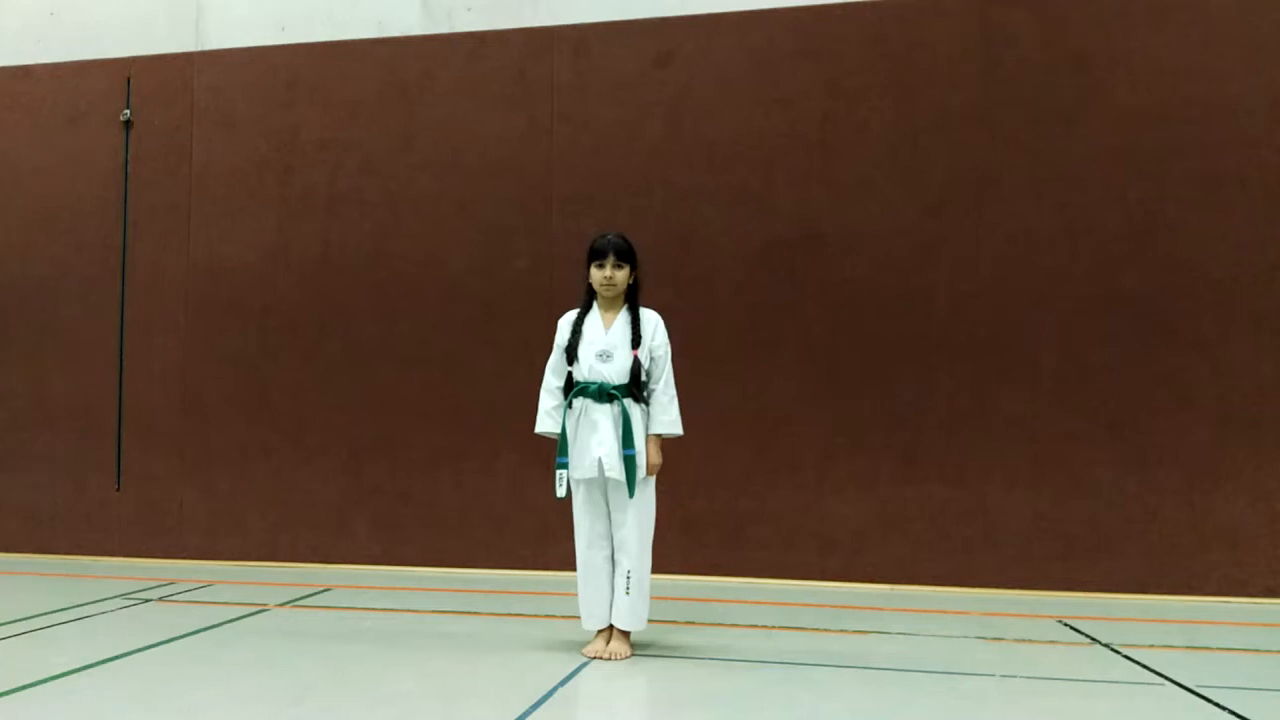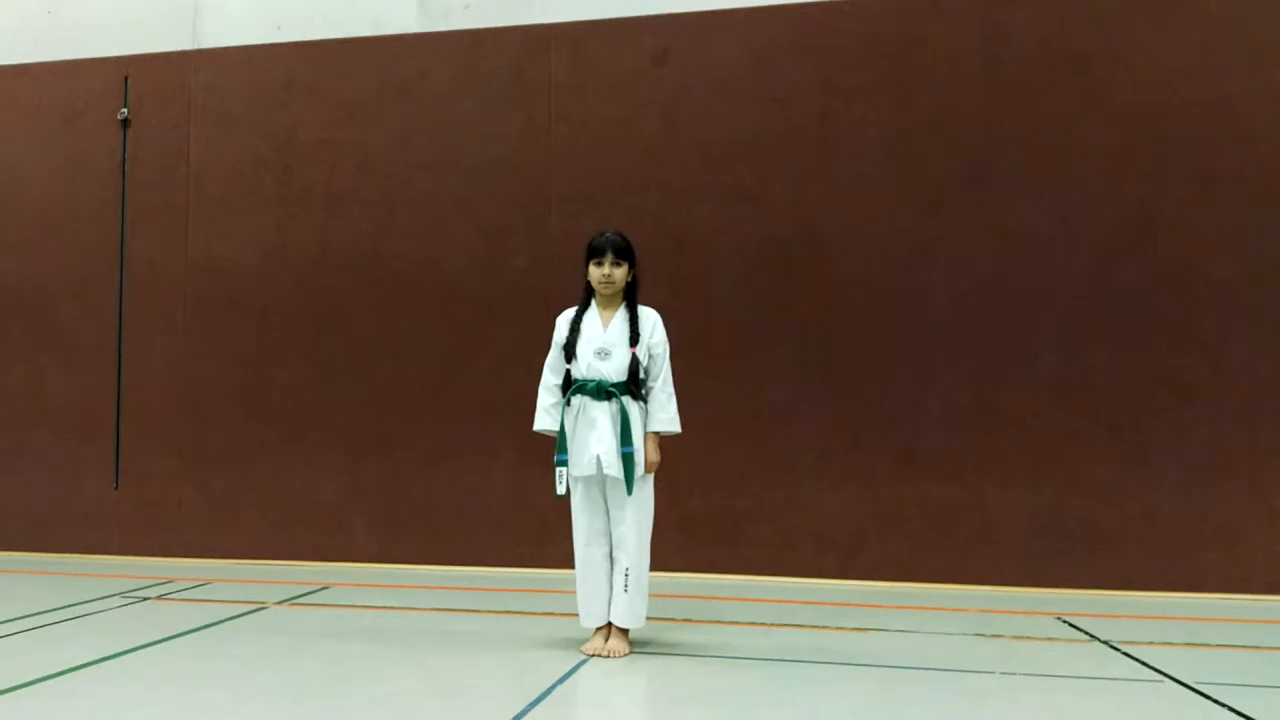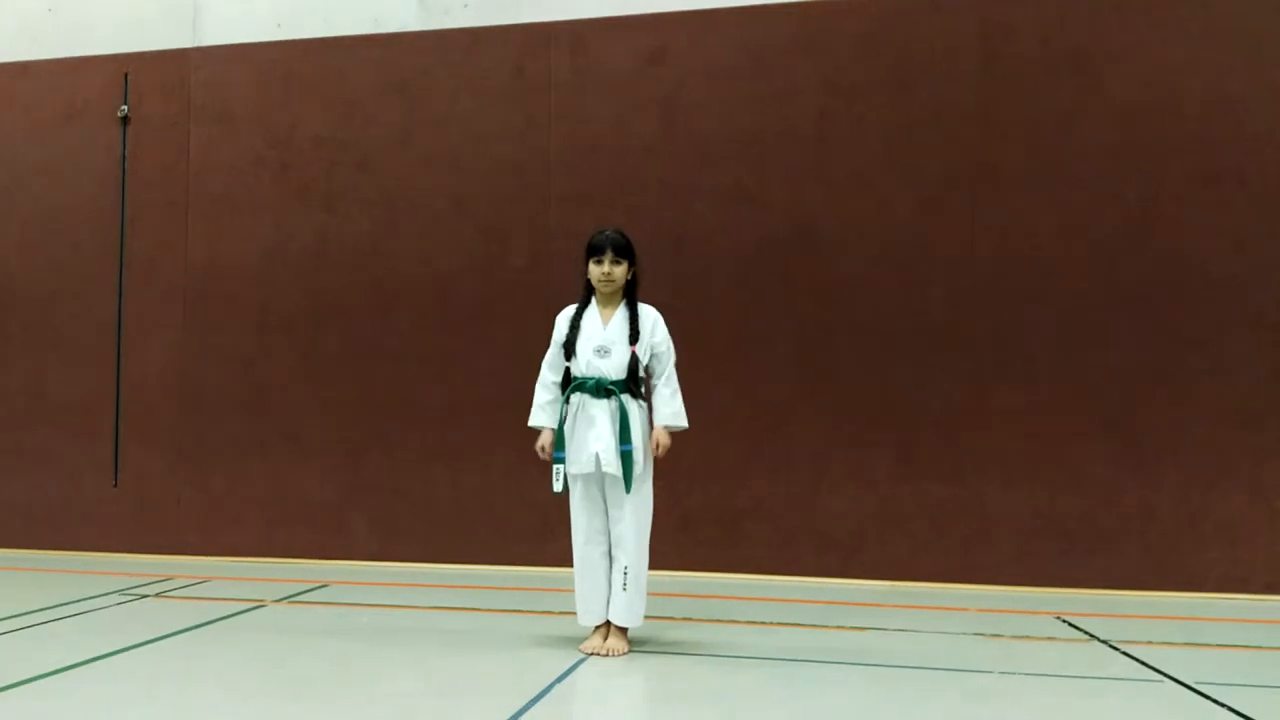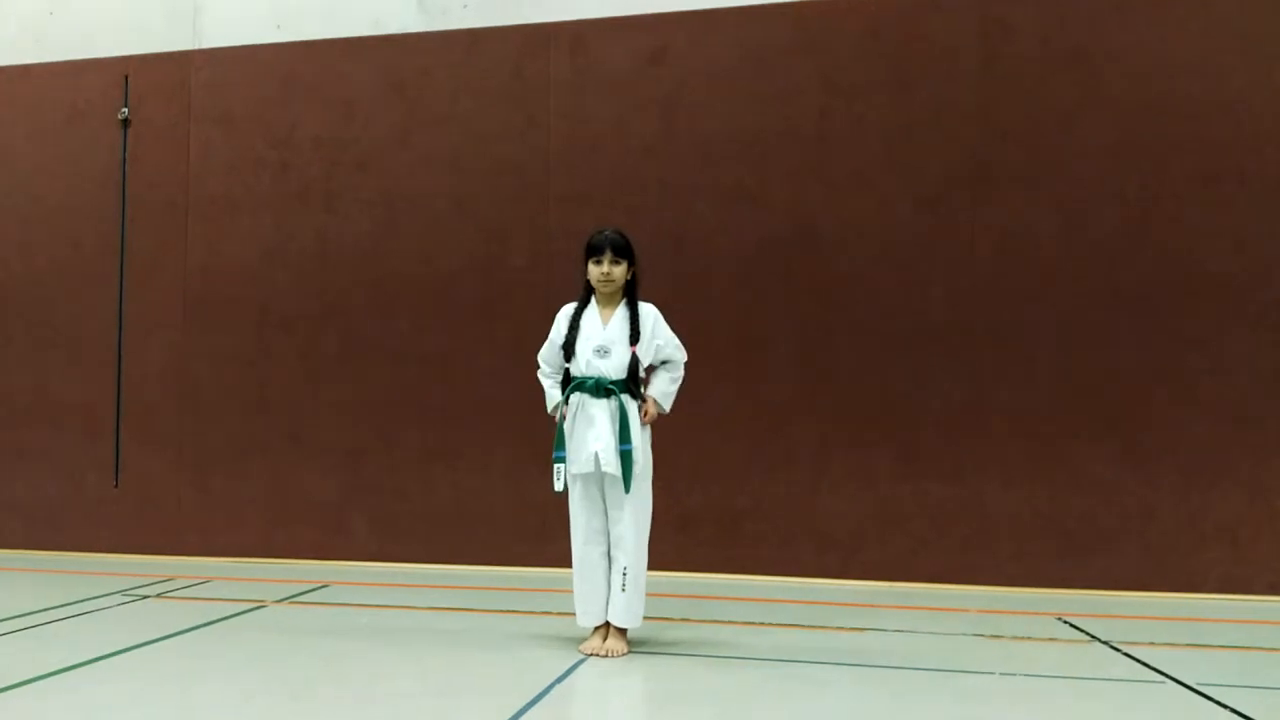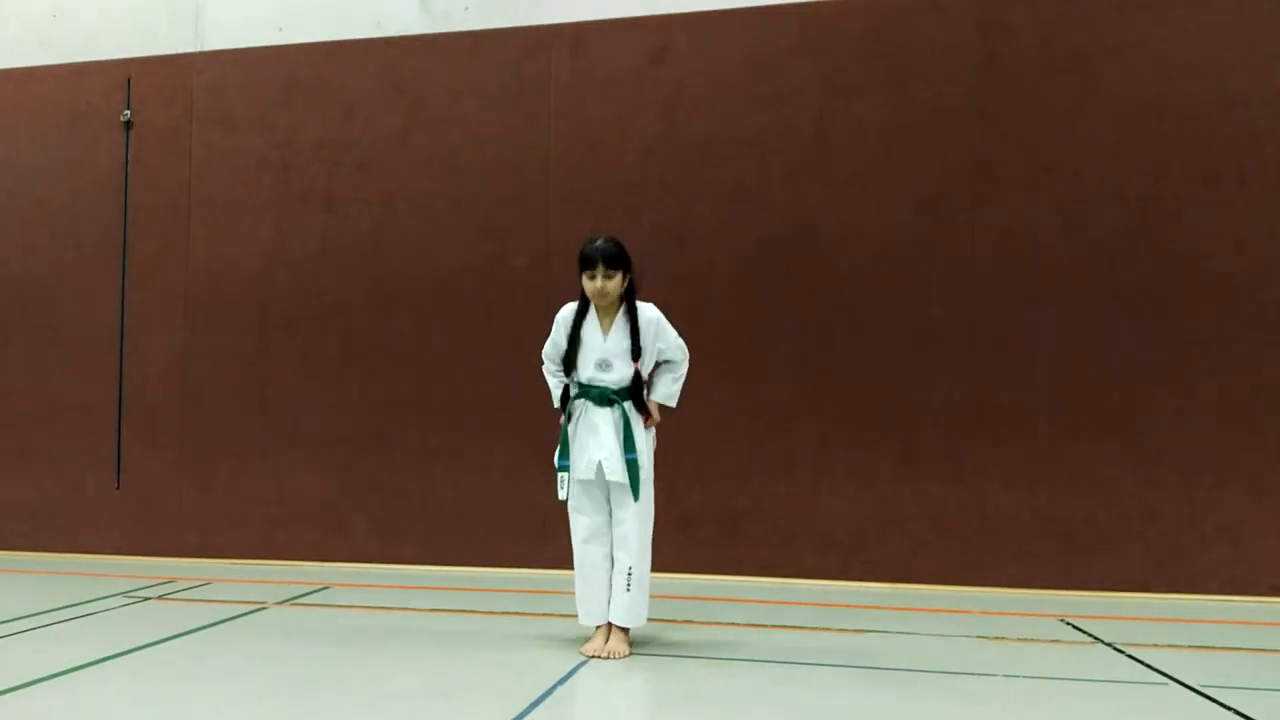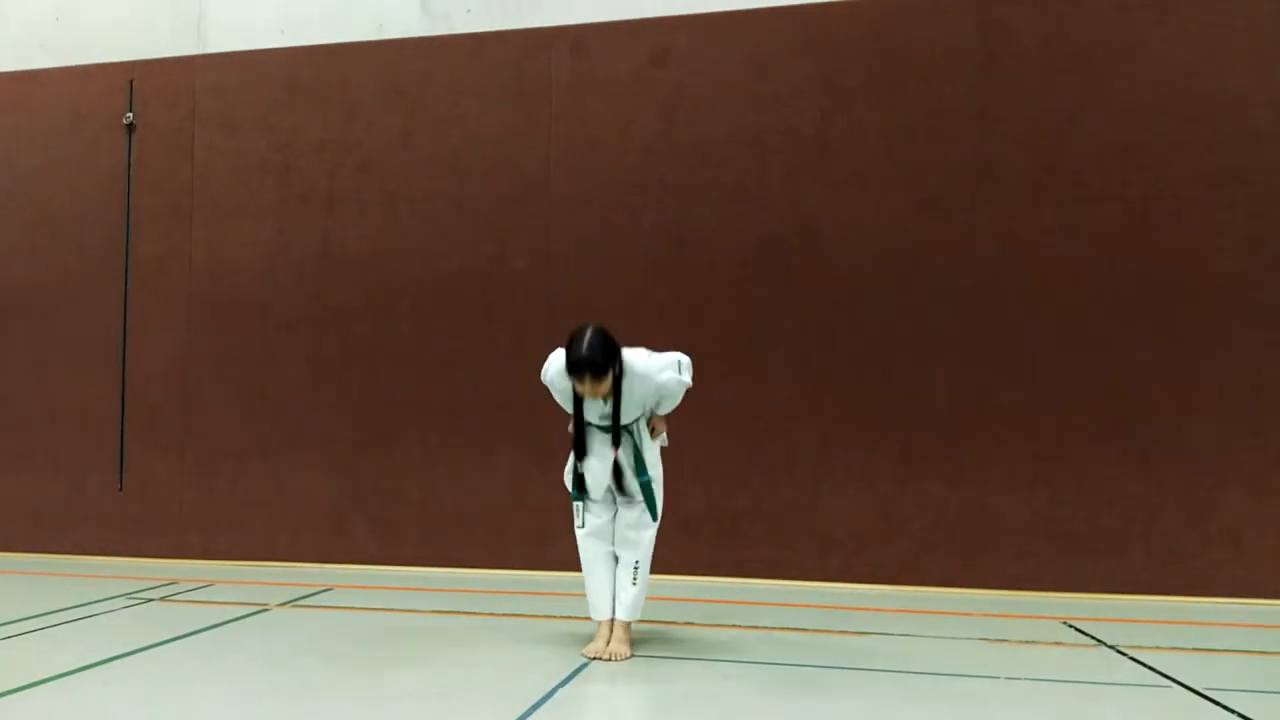
dt=0.4s
person 1, frame 1
left shoulder: (649, 323)
right shoulder: (570, 323)
left elbow: (661, 385)
right elbow: (554, 383)
left wrist: (655, 441)
right wrist: (557, 440)
left hip: (629, 436)
right hip: (583, 436)
left knee: (630, 535)
right knee: (591, 536)
left ankle: (622, 629)
right ankle: (600, 627)
person 1, frame 2
left shoulder: (647, 320)
right shoulder: (569, 321)
left elbow: (659, 382)
right elbow: (553, 381)
left wrist: (653, 438)
right wrist: (557, 438)
left hip: (627, 432)
right hip: (583, 433)
left knee: (629, 532)
right knee: (590, 532)
left ankle: (621, 627)
right ankle: (600, 624)
person 1, frame 3
left shoulder: (646, 317)
right shoulder: (569, 318)
left elbow: (664, 374)
right elbow: (551, 377)
left wrist: (663, 420)
right wrist: (545, 425)
left hip: (627, 429)
right hip: (581, 430)
left knee: (627, 529)
right knee: (588, 531)
left ankle: (620, 625)
right ankle: (598, 623)
person 1, frame 4
left shoulder: (646, 316)
right shoulder: (569, 316)
left elbow: (674, 360)
right elbow: (548, 365)
left wrist: (655, 399)
right wrist: (558, 403)
left hip: (625, 429)
right hip: (581, 429)
left knee: (627, 529)
right knee: (588, 530)
left ankle: (619, 627)
right ankle: (597, 624)
person 1, frame 5
left shoulder: (648, 318)
right shoulder: (568, 317)
left elbow: (676, 359)
right elbow: (552, 363)
left wrist: (655, 401)
right wrist: (564, 404)
left hip: (628, 431)
right hip: (584, 431)
left knee: (630, 532)
right knee: (588, 530)
left ankle: (621, 628)
right ankle: (599, 626)
person 1, frame 6
left shoulder: (645, 371)
right shoulder: (558, 370)
left elbow: (682, 367)
left wrist: (660, 414)
right wrist: (577, 416)
left hip: (636, 447)
right hip: (592, 445)
left knee: (634, 532)
right knee: (594, 528)
left ankle: (622, 627)
right ankle: (603, 624)
